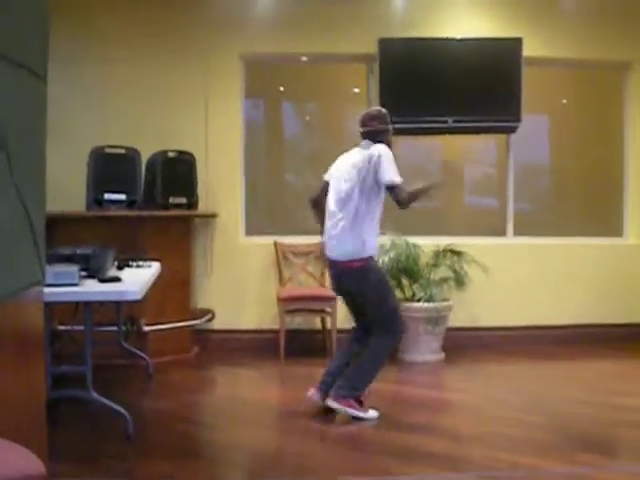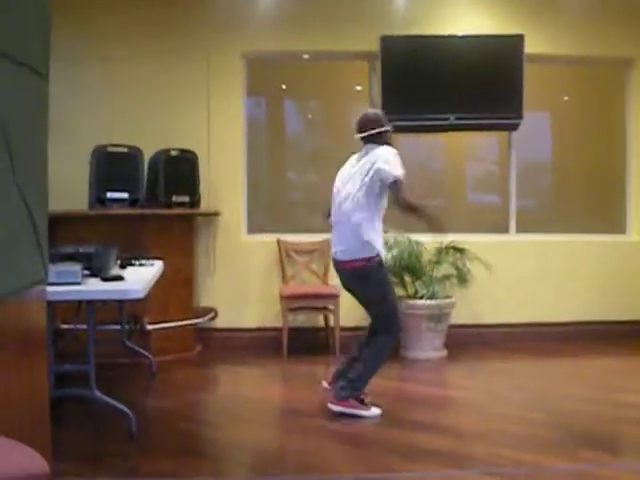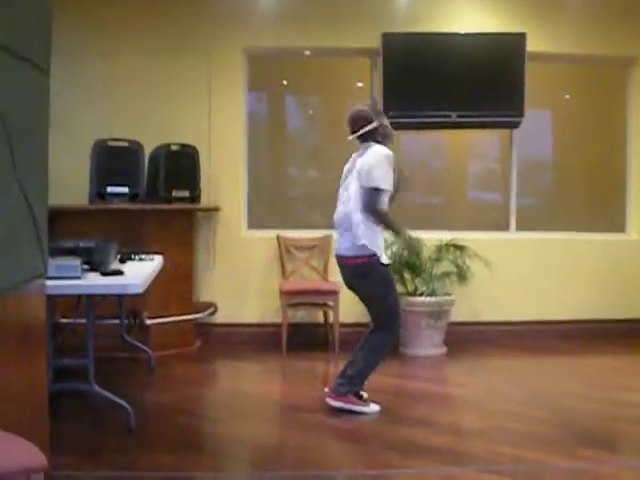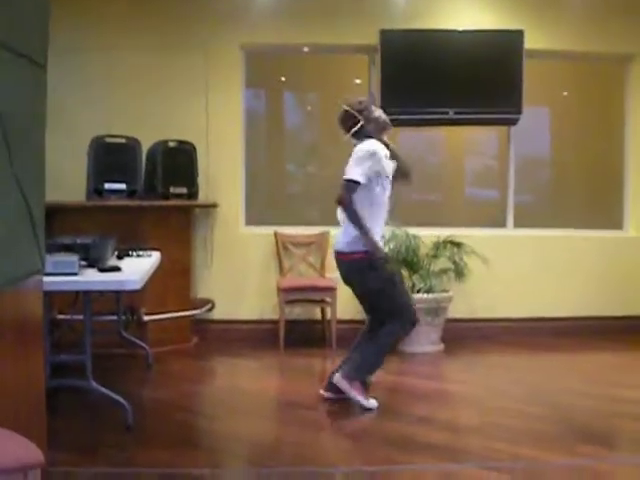
dt=0.1s
person 1, frame 1
left shoulder: (345, 159)
right shoulder: (380, 154)
left elbow: (317, 200)
right elbow: (402, 199)
right wrist: (433, 184)
left hip: (335, 259)
right hip: (359, 261)
left knee: (366, 327)
right knee: (388, 330)
left ankle: (326, 387)
right ankle: (346, 394)
person 1, frame 2
left shoulder: (350, 165)
right shoulder: (385, 156)
left elbow: (332, 212)
right elbow: (399, 193)
right wrist: (426, 215)
left hip: (341, 259)
right hip: (365, 259)
left knee: (382, 323)
right knee: (388, 329)
left ankle: (341, 379)
right ankle: (346, 394)
person 1, frame 3
left shoulder: (359, 159)
right shoulder: (381, 155)
right elbow: (373, 207)
right wrist: (401, 234)
left hip: (347, 255)
right hip: (364, 256)
left knee: (383, 321)
right knee: (389, 326)
left ankle: (345, 383)
right ankle: (345, 390)
person 1, frame 4
left shoulder: (377, 152)
right shoulder: (368, 151)
left elbow: (404, 175)
right elbow: (345, 197)
left wrist: (387, 146)
right wrist: (370, 238)
left hip: (356, 253)
right hip: (362, 253)
left knee: (380, 319)
right knee: (404, 317)
left ankle: (337, 382)
right ankle: (353, 373)
